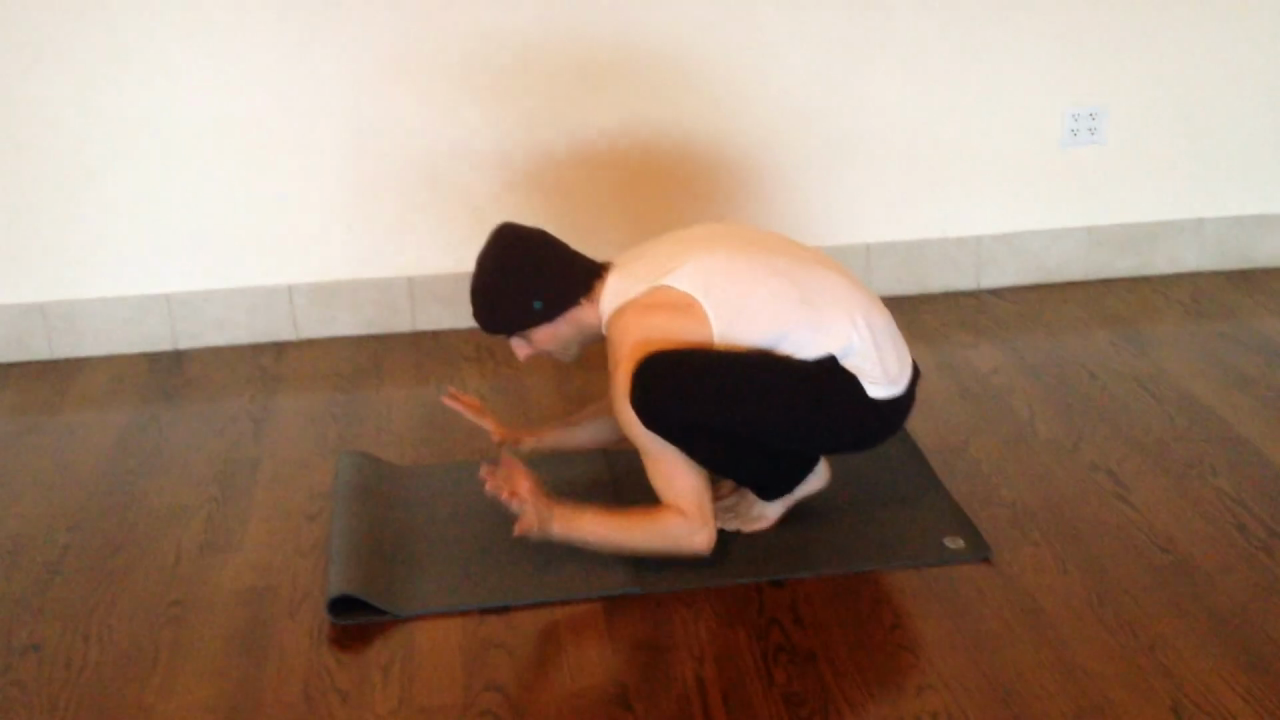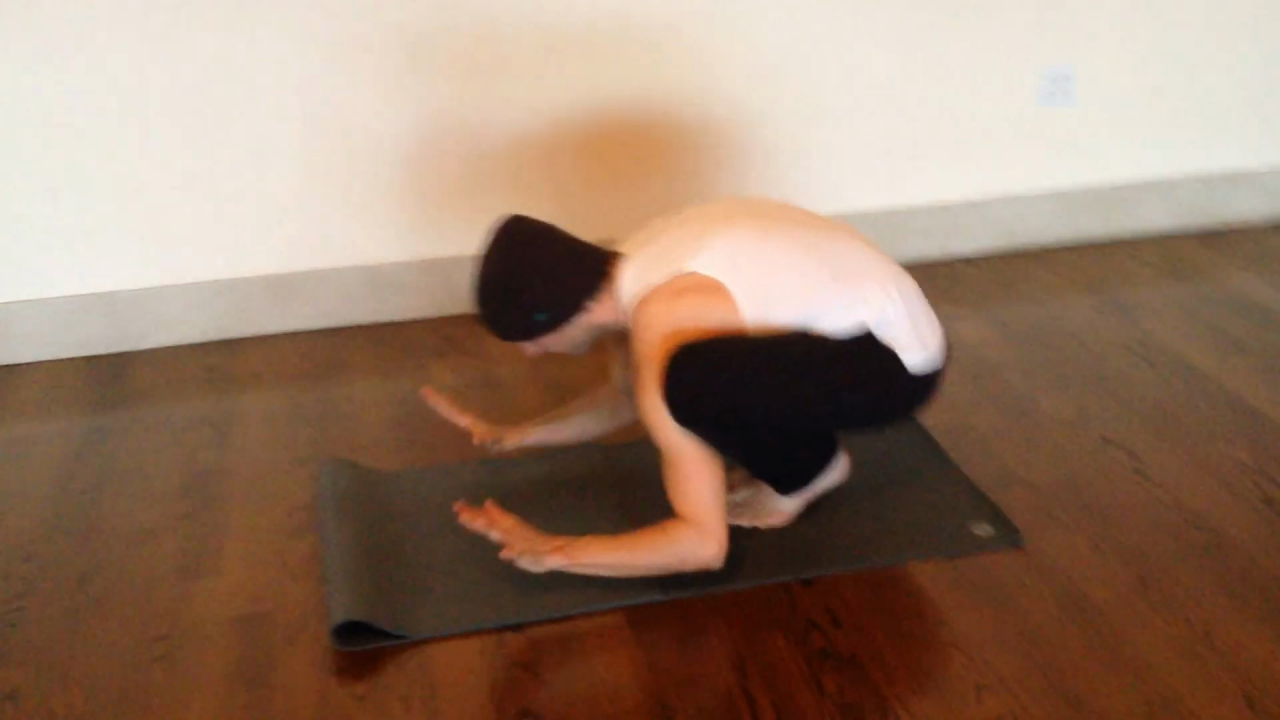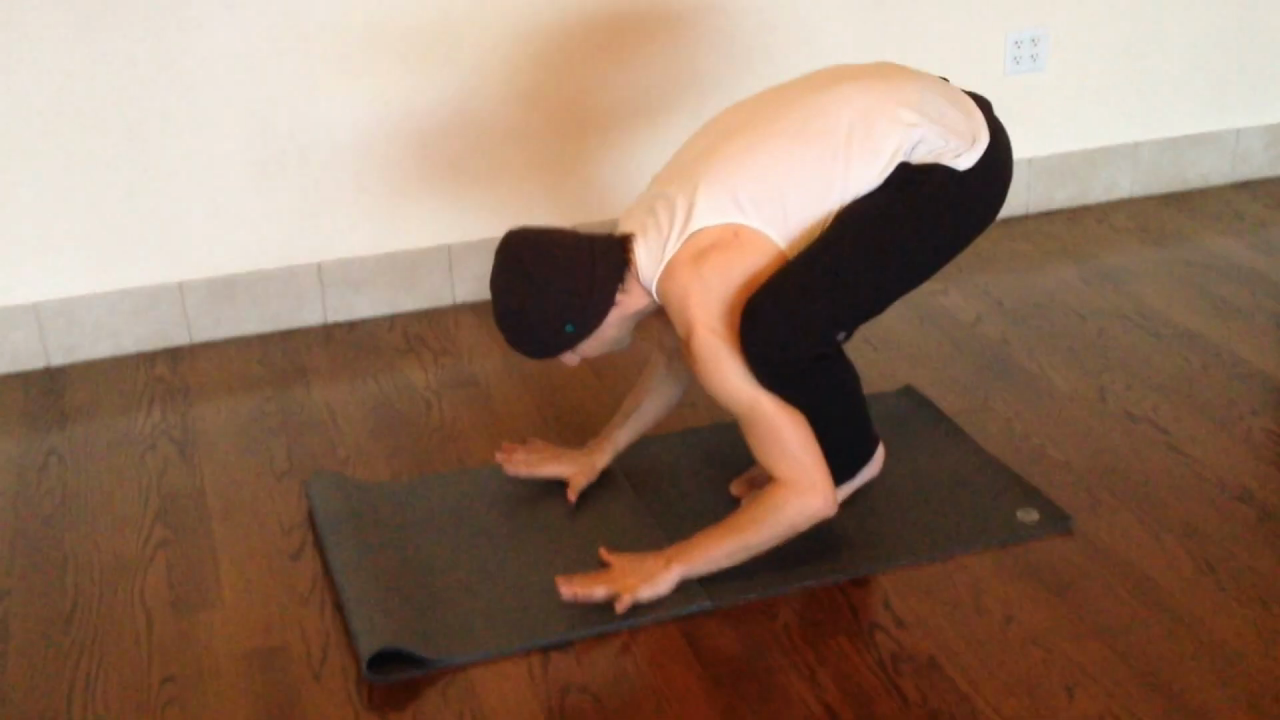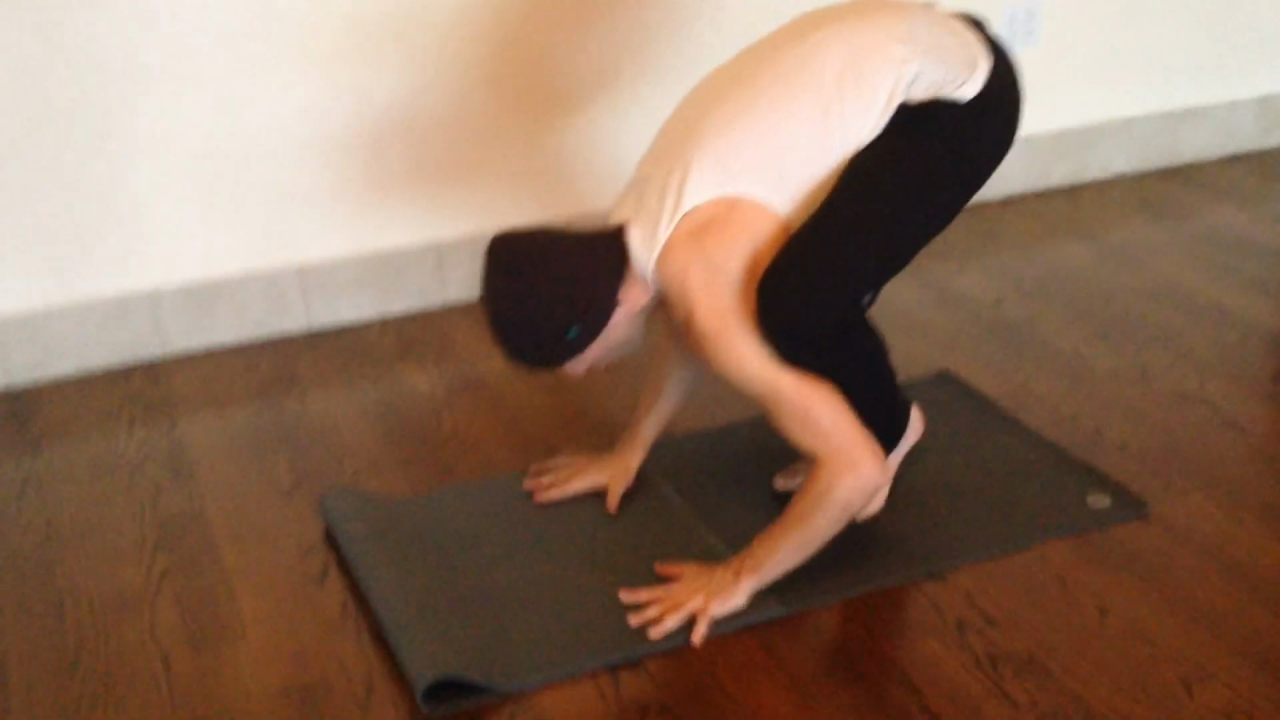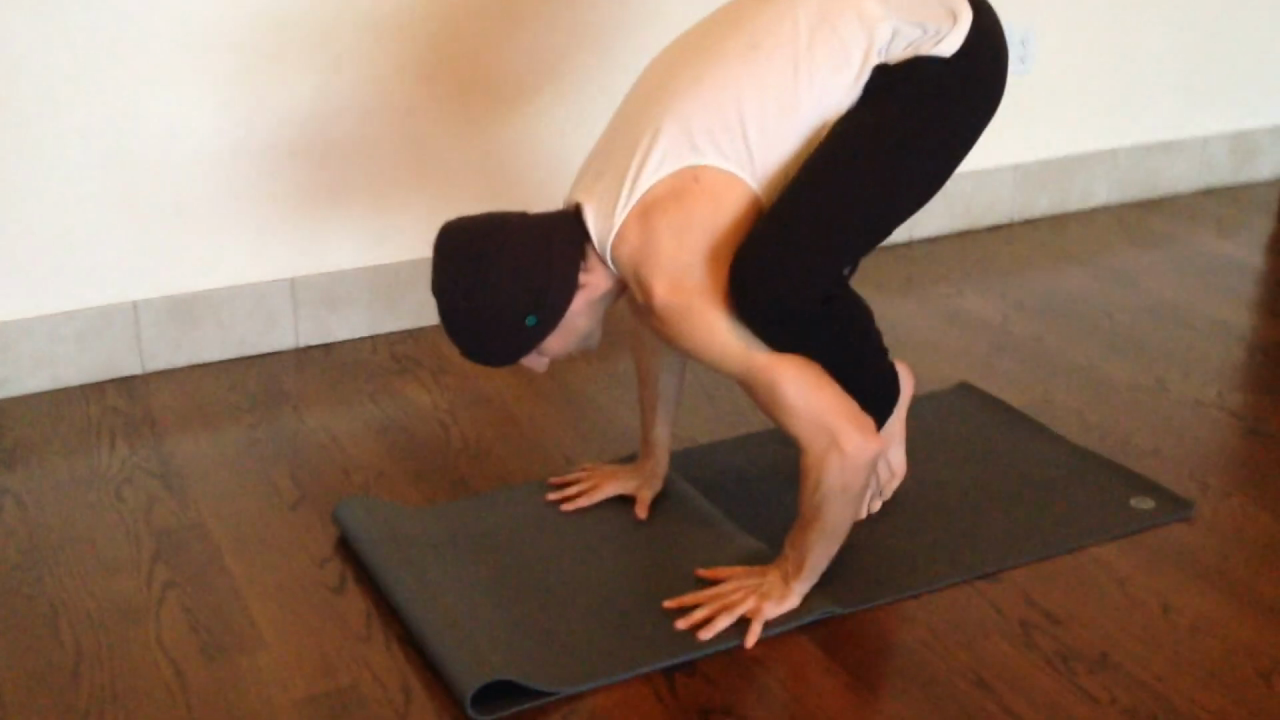
dt=0.7s
person 1, frame 1
left shoulder: (637, 347)
right shoulder: (625, 283)
left elbow: (695, 532)
right elbow: (627, 418)
left wrist: (553, 520)
right wrist: (526, 440)
left hip: (869, 393)
right hip: (856, 346)
left knee: (659, 388)
left ankle: (788, 479)
right ankle: (780, 461)
person 1, frame 2
left shoulder: (661, 339)
right shoulder: (624, 270)
left elbow: (704, 543)
right elbow: (628, 397)
left wrist: (552, 550)
right wrist: (511, 436)
left hip: (900, 361)
right hip: (863, 315)
left knee: (690, 378)
left ankle: (809, 470)
right ankle: (796, 453)
person 1, frame 3
left shoulder: (705, 309)
right shoulder: (640, 239)
left elbow: (811, 495)
right elbow: (679, 354)
left wrist: (670, 564)
right wrist: (599, 451)
left hip: (954, 158)
right hip: (900, 111)
left knee: (776, 332)
left ankle: (850, 458)
right ankle: (815, 441)
person 1, frame 4
left shoulder: (706, 291)
right shoulder: (638, 225)
left elbow: (858, 468)
left wrist: (740, 577)
right wrist: (629, 452)
left hip: (959, 87)
left knee: (799, 305)
left ankle: (890, 426)
right ankle: (863, 416)
person 1, frame 5
left shoulder: (671, 273)
right shoulder: (595, 209)
left elbow: (847, 443)
left wrist: (790, 578)
right wrist: (651, 461)
left knee: (775, 284)
left ankle: (879, 395)
right ankle: (861, 389)
